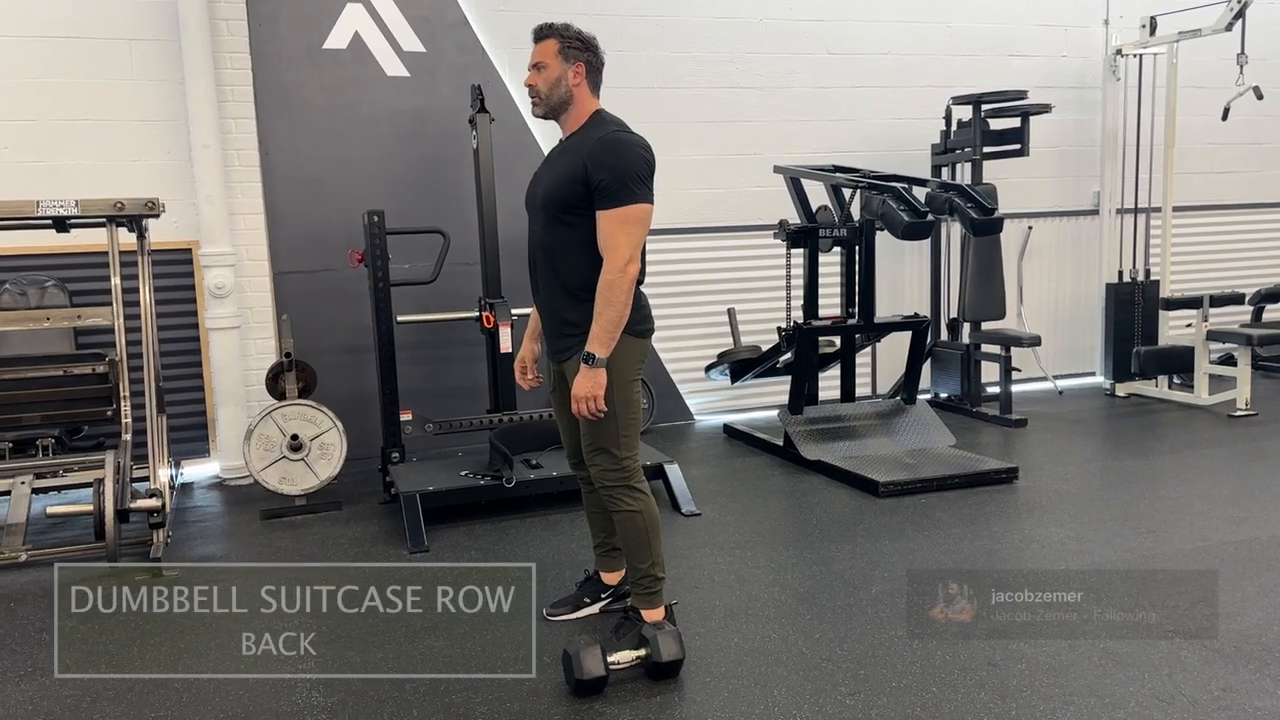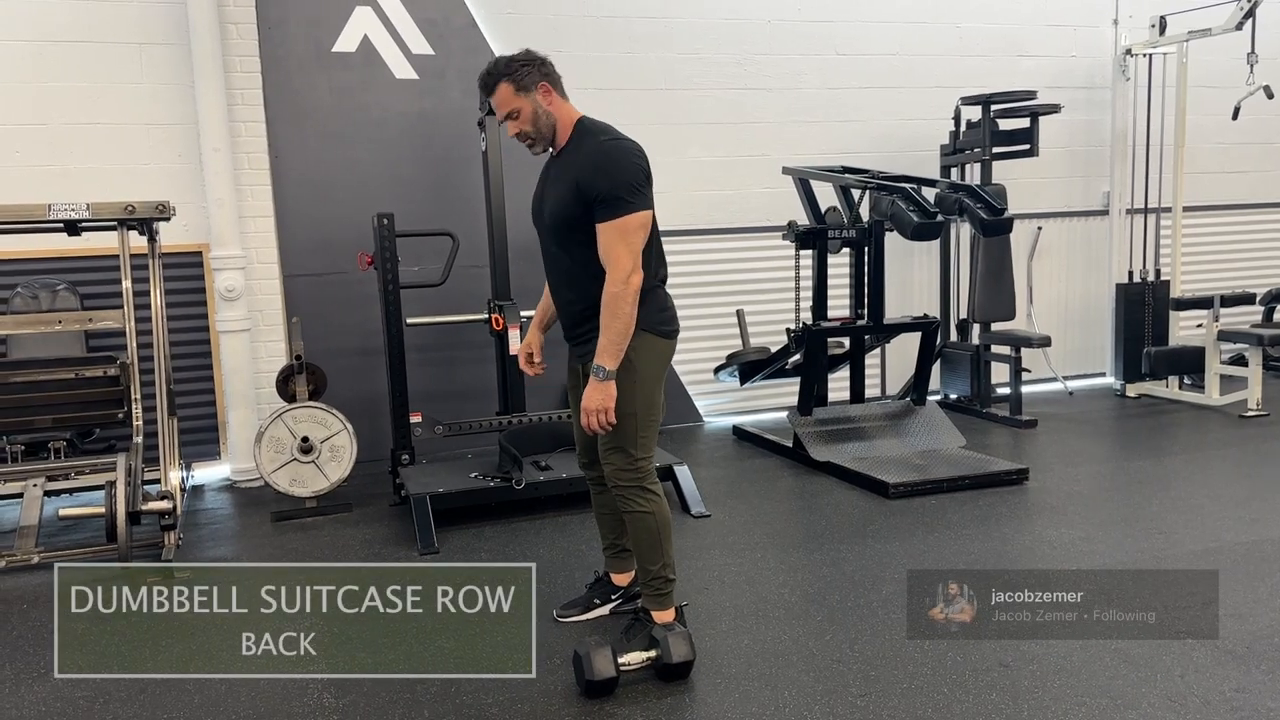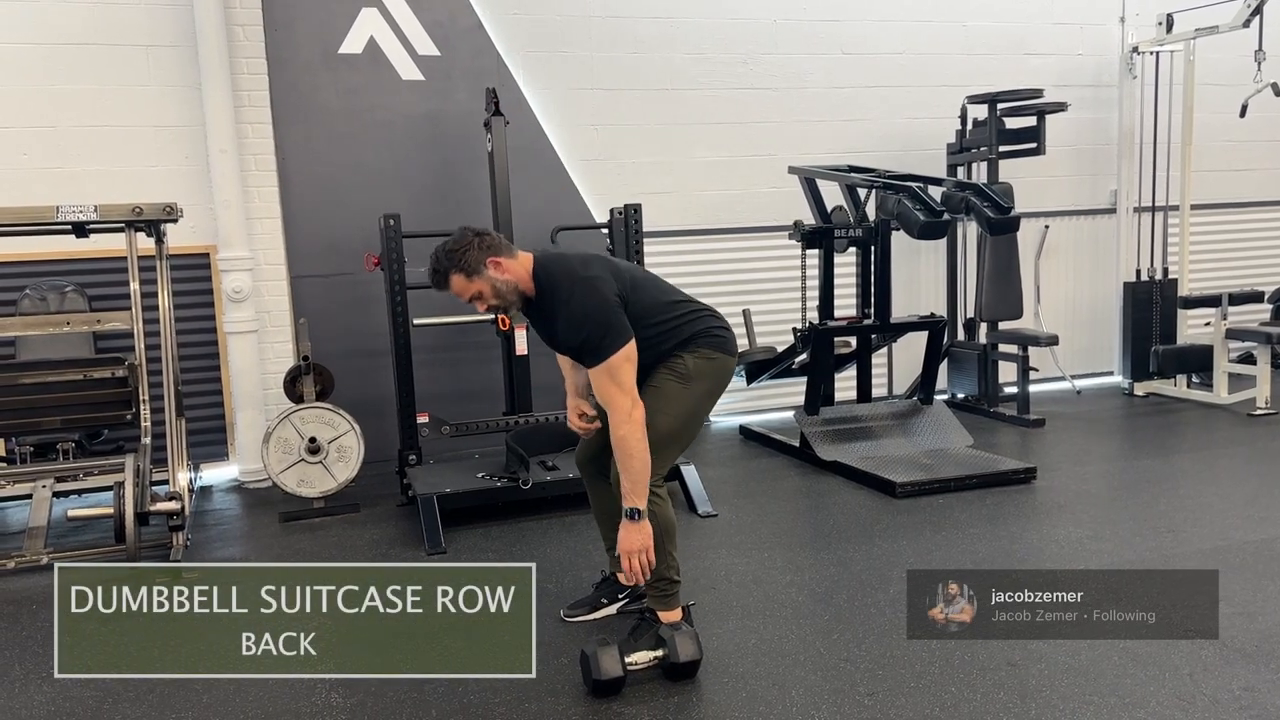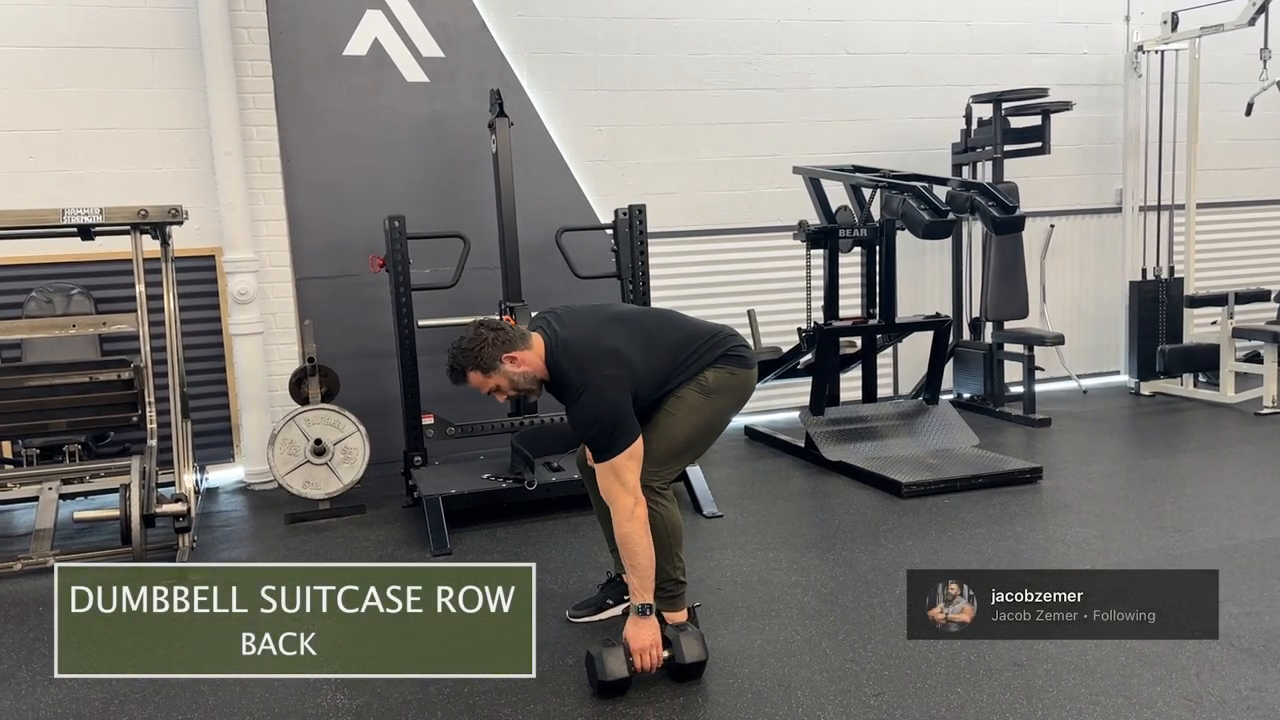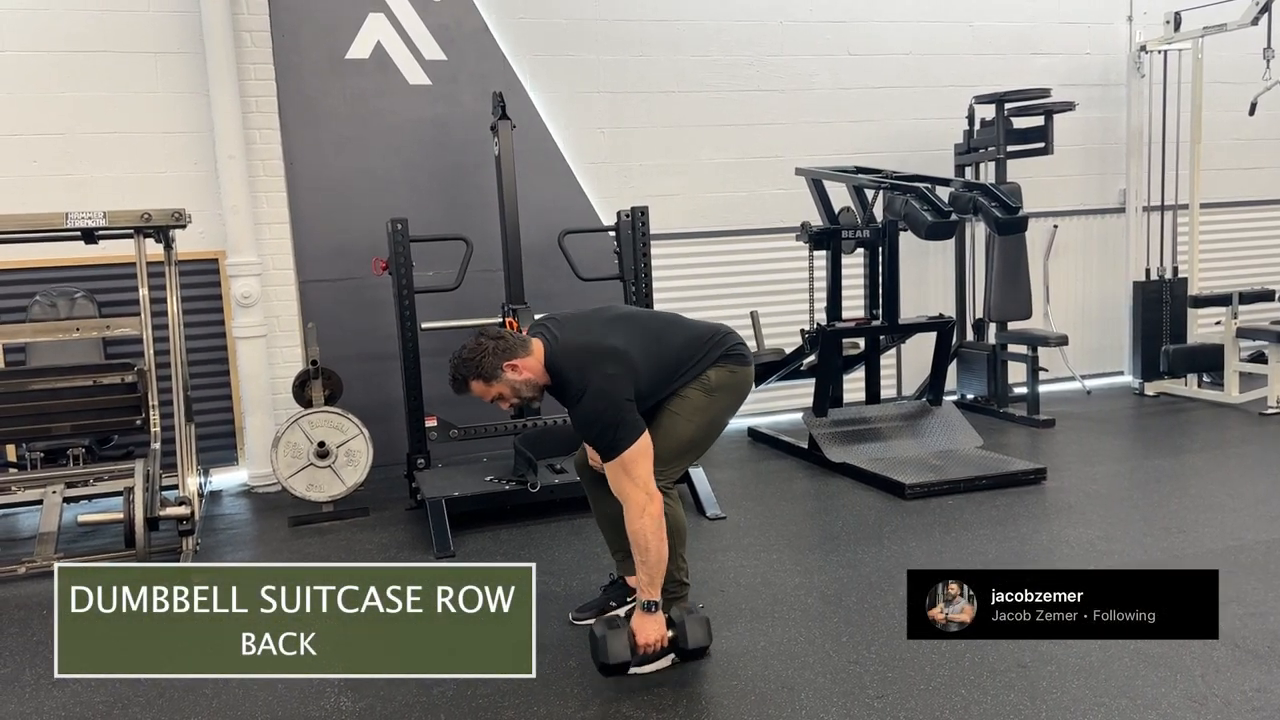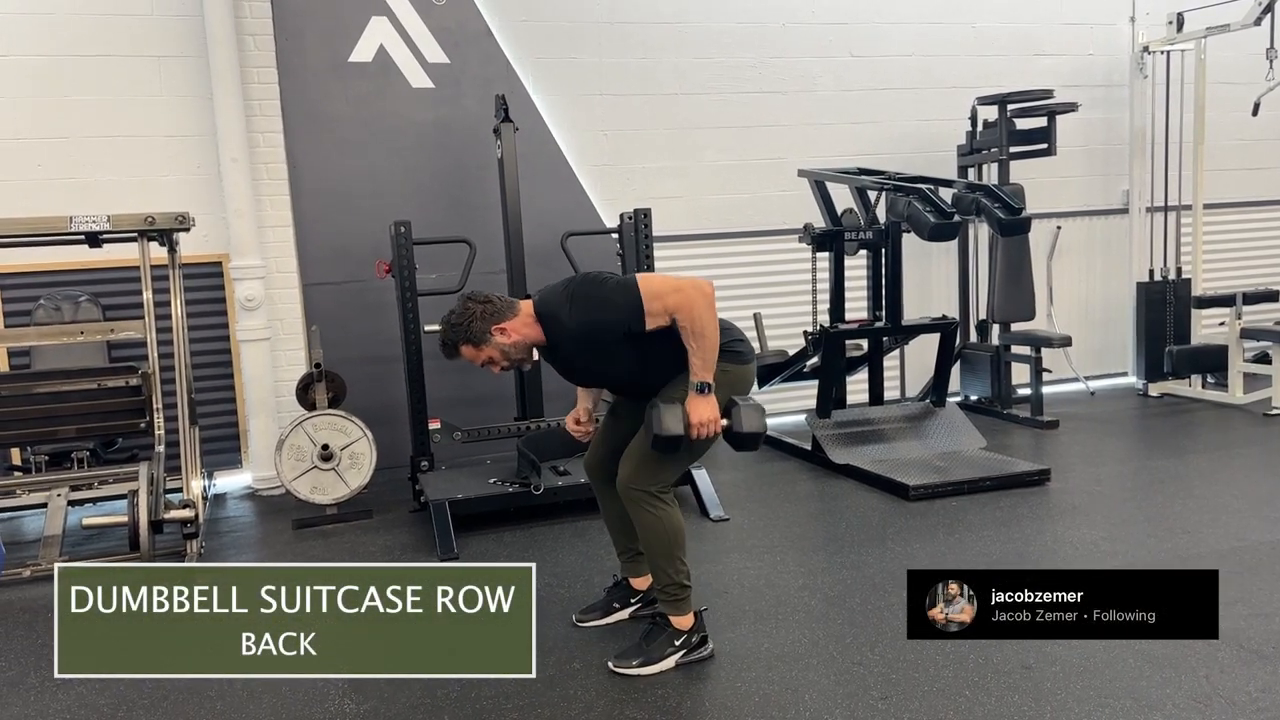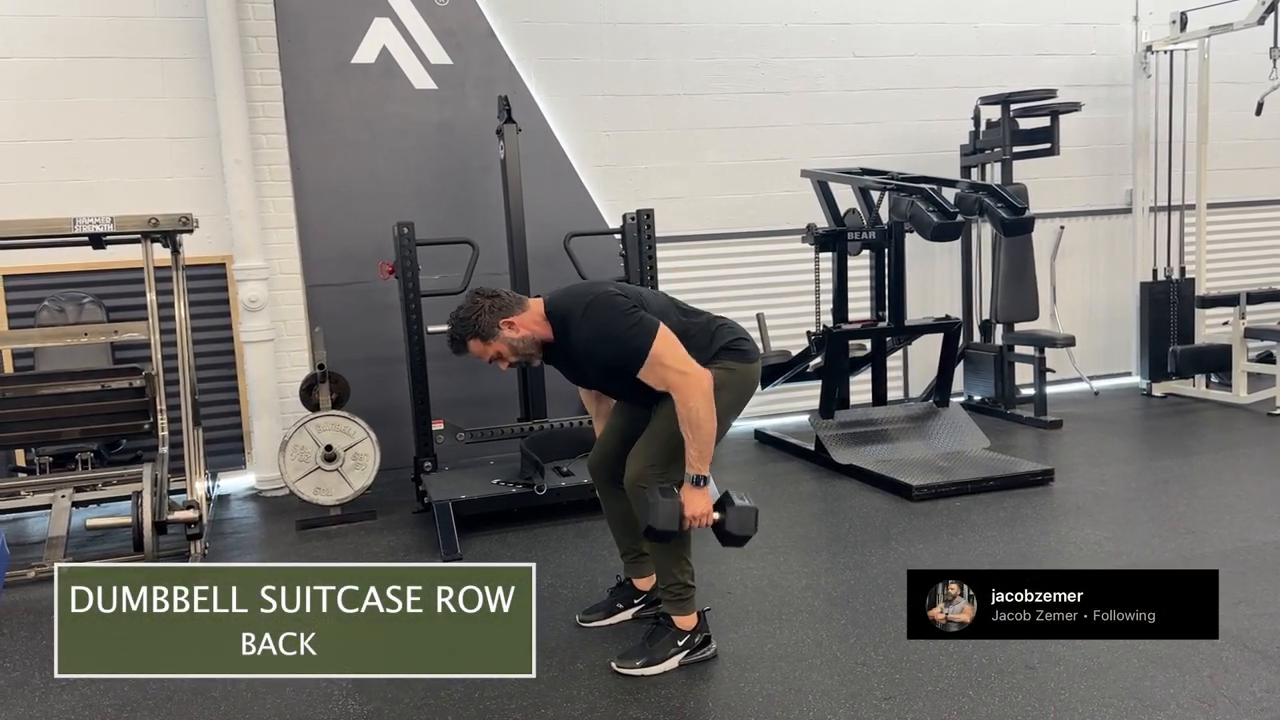
dt=0.5s
person 1, frame 1
left shoulder: (615, 149)
right shoulder: (564, 154)
left elbow: (621, 266)
left wrist: (595, 361)
right wrist: (534, 337)
left hip: (604, 344)
right hip: (567, 344)
left knee: (616, 475)
right knee: (586, 470)
left ankle: (652, 609)
right ankle: (611, 578)
person 1, frame 2
left shoulder: (611, 158)
right shoulder: (556, 165)
left elbow: (625, 275)
left wrist: (603, 375)
right wrist: (540, 324)
left hip: (635, 337)
right hip: (589, 339)
left knee: (628, 472)
right knee: (595, 463)
left ankle: (663, 613)
right ankle: (622, 580)
person 1, frame 3
left shoulder: (581, 293)
right shoulder: (533, 288)
left elbow: (626, 411)
right elbow: (571, 341)
left wrist: (634, 516)
right wrist: (575, 395)
left hip: (700, 351)
right hip: (649, 357)
left knee: (640, 476)
right knee: (592, 462)
left ankle: (669, 614)
right ankle: (626, 581)
person 1, frame 4
left shoulder: (593, 385)
right shoulder: (539, 333)
left elbow: (627, 505)
left wrist: (642, 613)
right wrist: (594, 439)
left hip: (723, 368)
right hip: (677, 363)
left knee: (646, 478)
right knee: (593, 463)
left ankle: (674, 617)
right ankle: (630, 582)
person 1, frame 5
left shoulder: (597, 388)
right shoulder: (538, 341)
left elbow: (642, 502)
left wrist: (650, 609)
right wrist: (598, 440)
left hip: (721, 369)
right hip: (676, 367)
left knee: (649, 477)
right knee: (591, 465)
right ankle: (634, 582)
person 1, frame 6
left shoulder: (581, 308)
right shoulder: (549, 331)
left elbow: (696, 291)
left wrist: (701, 390)
right wrist: (585, 410)
left hip: (719, 364)
left knee: (640, 480)
right knee: (602, 465)
left ankle: (683, 628)
right ankle: (639, 587)
person 1, frame 7
left shoulder: (595, 319)
right shoulder: (554, 337)
left elbow: (691, 380)
right elbow: (598, 387)
left wrist: (697, 482)
right wrist: (607, 444)
left hip: (725, 365)
left knee: (646, 479)
right knee: (605, 467)
left ankle: (686, 627)
right ankle: (643, 586)
